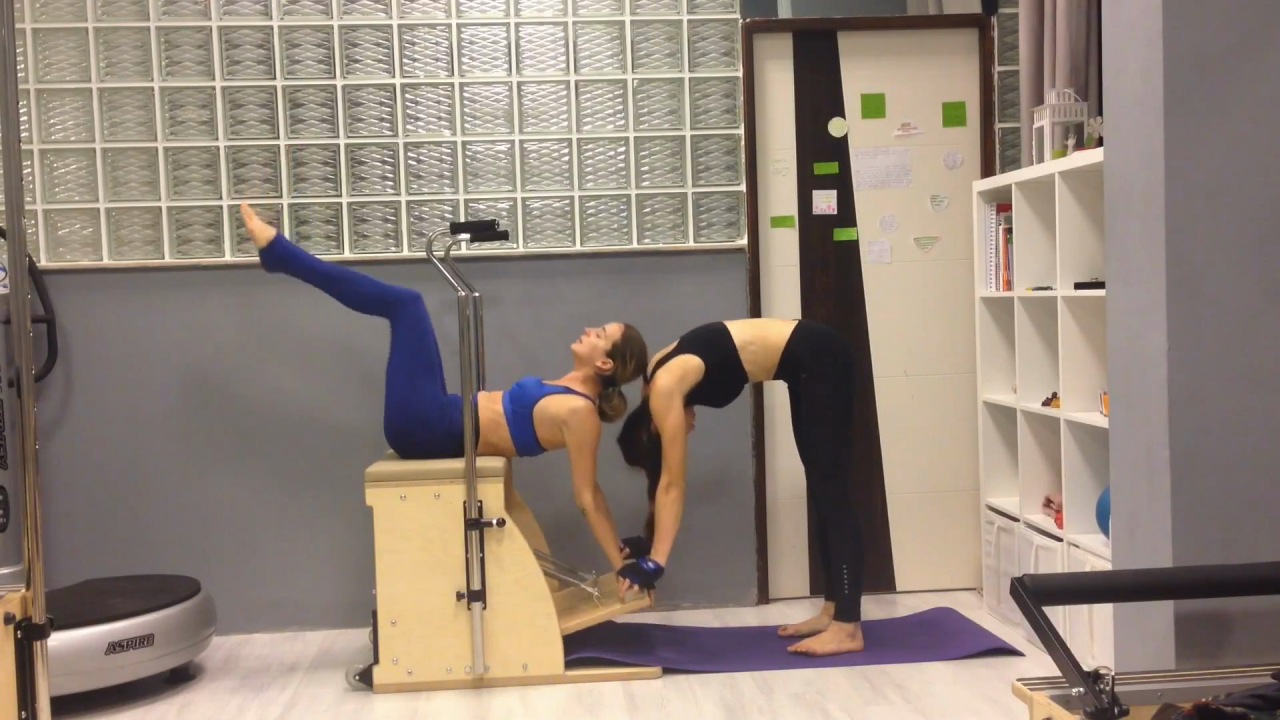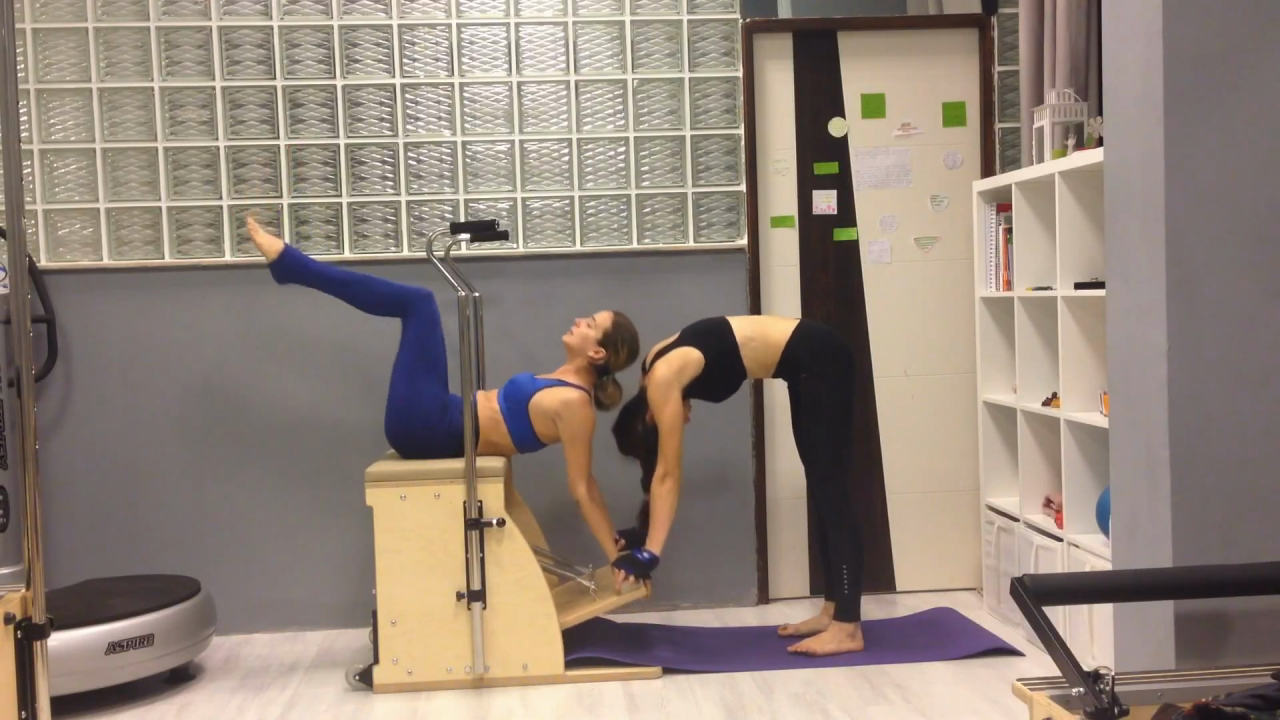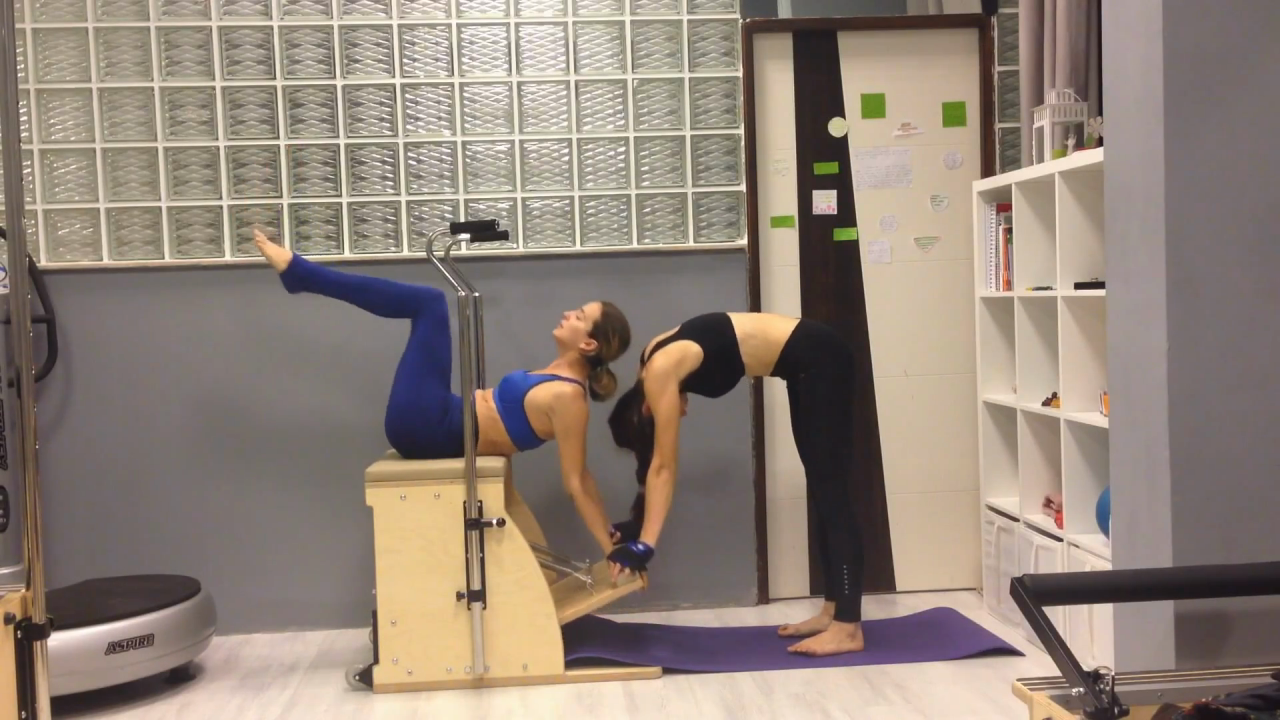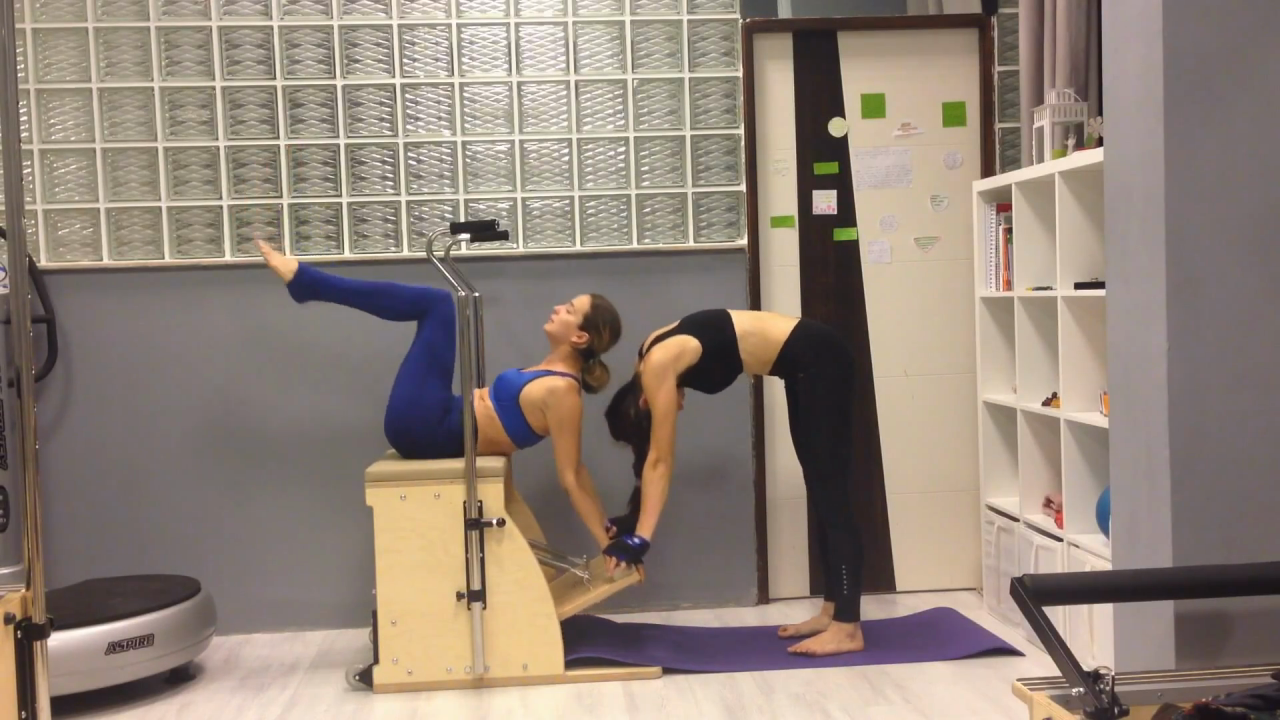
dt=0.1s
person 1, frame 1
left shoulder: (580, 413)
right shoulder: (570, 394)
left elbow: (588, 497)
left wrist: (622, 565)
left hip: (427, 430)
right hip: (439, 422)
left knee: (407, 305)
right knee: (407, 305)
left ankle: (278, 249)
right ankle: (280, 250)
person 1, frame 2
left shoulder: (574, 405)
right shoulder: (563, 385)
left elbow: (583, 490)
left wrist: (618, 556)
left hip: (425, 430)
right hip: (436, 426)
left knee: (418, 303)
right knee: (418, 305)
left ankle: (288, 261)
right ankle: (289, 262)
person 1, frame 3
left shoulder: (568, 398)
right shoulder: (560, 380)
left elbow: (577, 483)
left wrist: (613, 550)
left hip: (425, 430)
right hip: (437, 425)
left knee: (428, 304)
right knee: (430, 303)
left ankle: (297, 270)
right ankle: (298, 270)
person 1, frame 4
left shoulder: (561, 392)
right shoulder: (552, 372)
left elbow: (573, 477)
left wrist: (608, 544)
left hip: (423, 429)
right hip: (434, 428)
left knee: (438, 304)
right knee: (436, 305)
left ankle: (304, 279)
right ankle: (305, 280)
person 2, frame 1
left shoulder: (664, 388)
right shoulder: (660, 379)
left elbow: (672, 485)
right elbow: (665, 479)
left wrist: (653, 562)
right wrist: (649, 542)
left hip: (820, 360)
right hip: (808, 363)
left knee: (830, 493)
right knee: (821, 492)
left ankle: (848, 628)
right ankle: (833, 612)
person 2, frame 2
left shoulder: (663, 379)
right shoulder: (657, 370)
left elbow: (668, 475)
right elbow: (662, 471)
left wrist: (648, 552)
right wrist: (641, 533)
left hip: (820, 360)
right hip: (808, 364)
left knee: (830, 493)
right knee: (822, 492)
left ankle: (848, 629)
right ankle: (834, 612)
person 2, frame 3
left shoulder: (660, 372)
right shoulder: (655, 363)
left elbow: (663, 467)
right elbow: (658, 463)
left wrist: (644, 545)
right wrist: (638, 526)
left hip: (820, 360)
right hip: (807, 363)
left knee: (830, 493)
right knee: (822, 492)
left ankle: (848, 628)
right ankle: (834, 612)
person 2, frame 4
left shoulder: (659, 365)
right shoulder: (654, 357)
left elbow: (659, 461)
right elbow: (655, 458)
left wrist: (639, 537)
right wrist: (634, 520)
left hip: (819, 361)
right hip: (807, 364)
left knee: (829, 493)
right knee: (821, 492)
left ankle: (847, 629)
right ankle: (833, 612)
